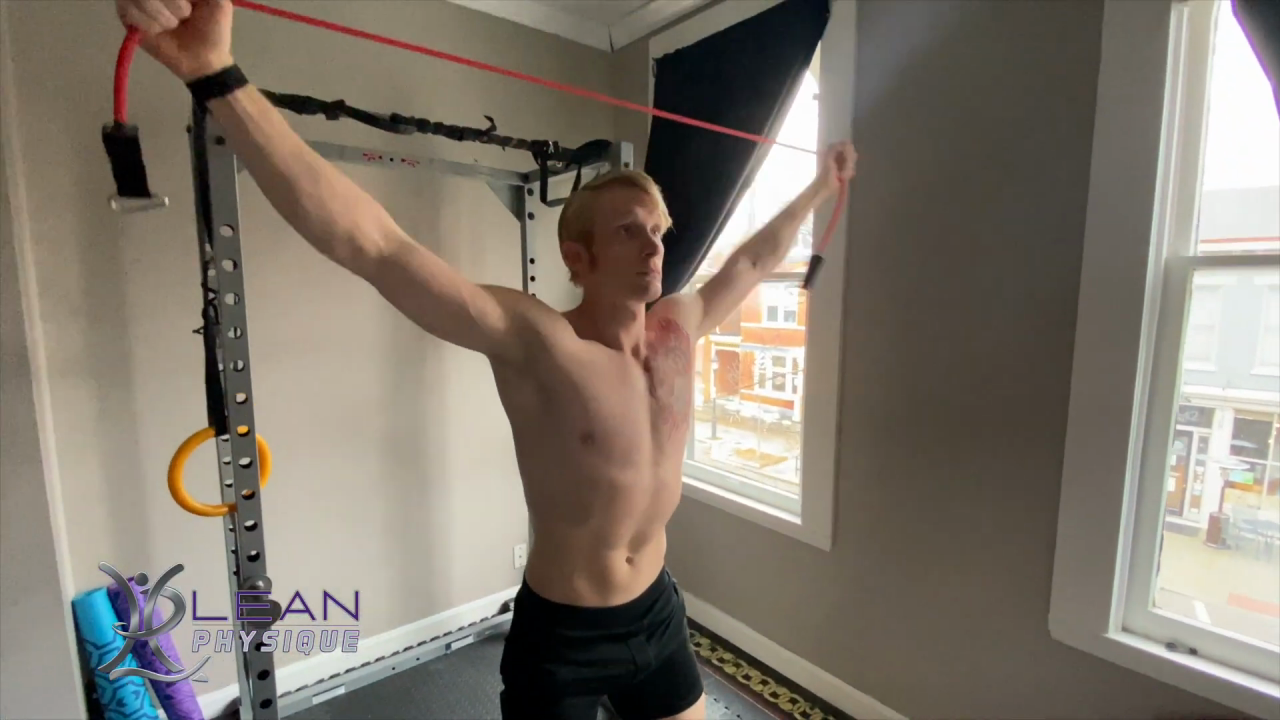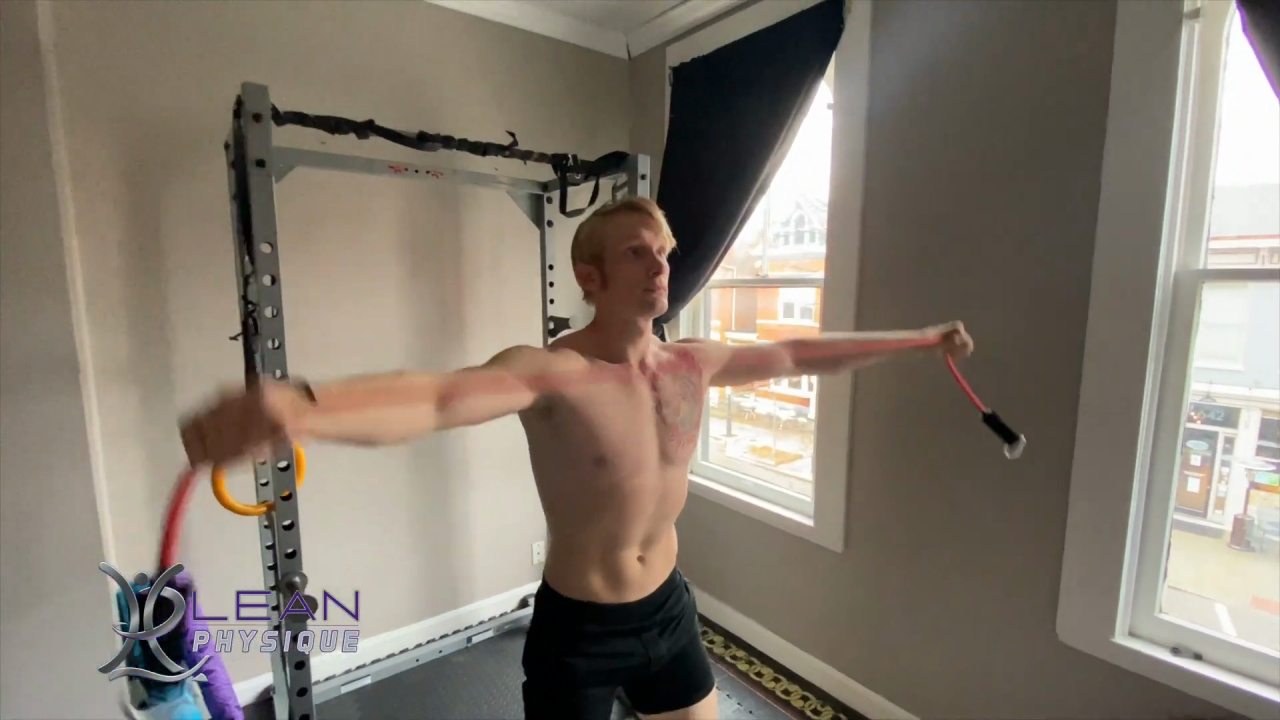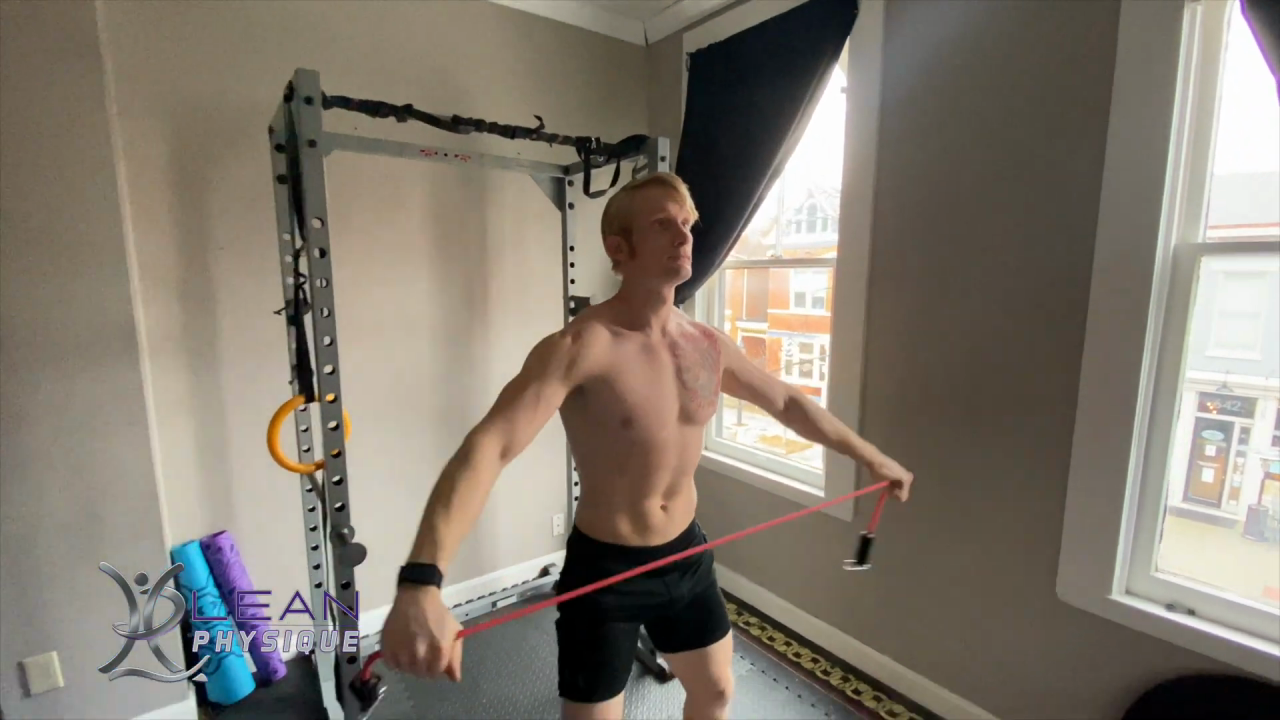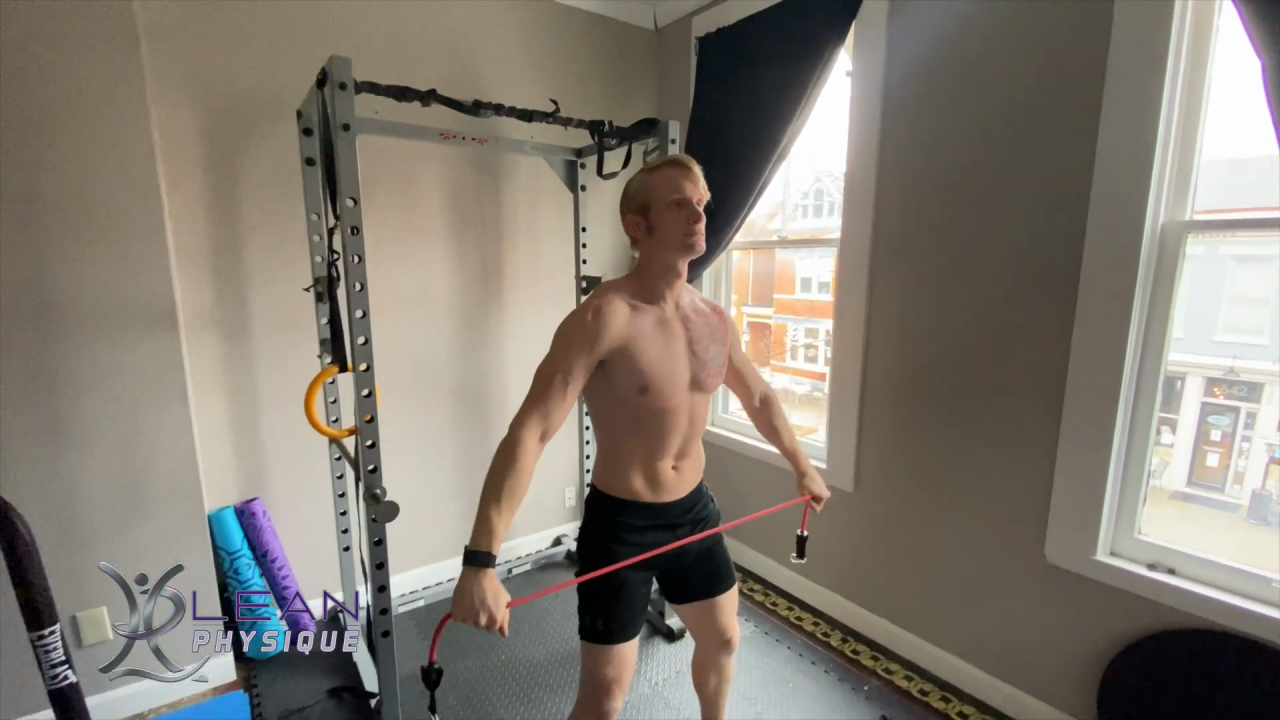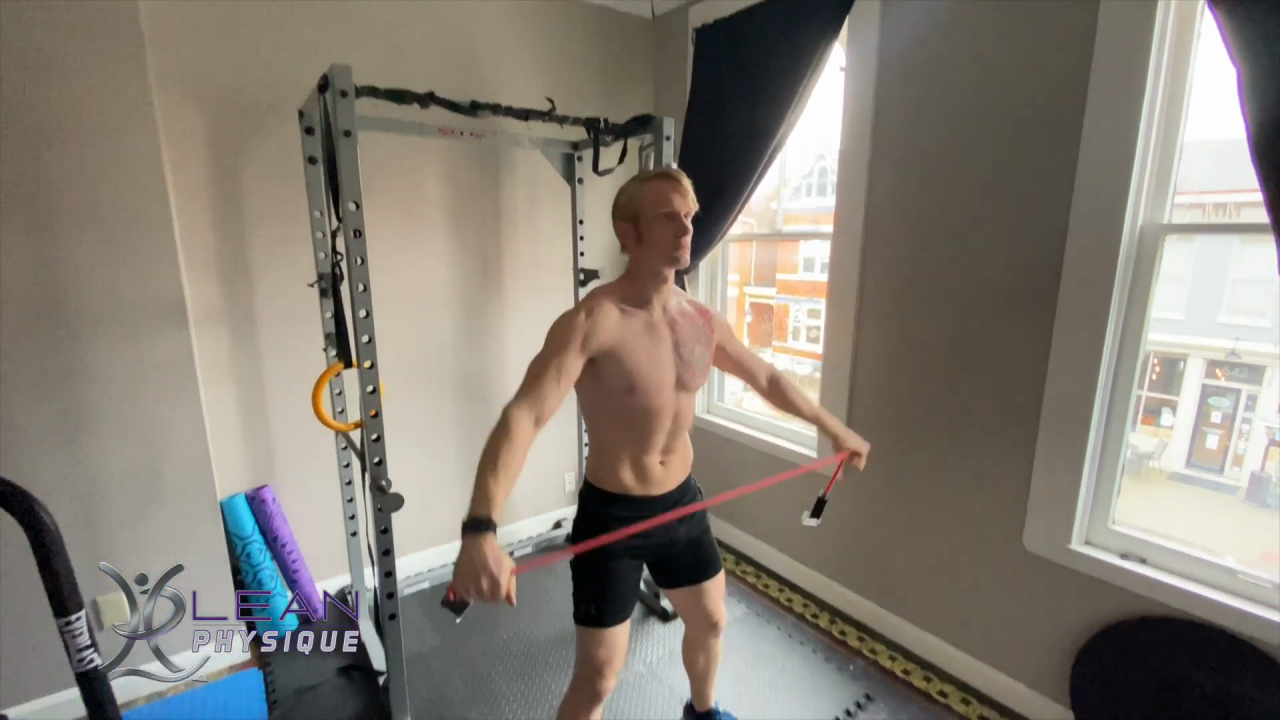
dt=0.4s
person 1, frame 1
left shoulder: (675, 329)
right shoulder: (535, 338)
left elbow: (749, 262)
left wrist: (820, 187)
left hip: (652, 613)
right hip: (557, 640)
person 1, frame 2
left shoulder: (692, 363)
right shoulder: (551, 372)
left elbow: (802, 354)
right elbow: (427, 398)
left wrist: (921, 340)
left hip: (664, 610)
right hip: (576, 632)
person 1, frame 3
left shoulder: (709, 344)
right shoulder: (579, 348)
left elbow: (788, 402)
right elbow: (487, 447)
left wrist: (870, 457)
right wrist: (421, 583)
left hip: (684, 557)
right hip: (604, 569)
person 1, frame 4
left shoulder: (715, 319)
right shoulder: (601, 319)
left elbow: (759, 398)
right elbow: (529, 434)
left wrist: (802, 467)
right wrist: (480, 563)
left hip: (693, 512)
right hip: (620, 524)
left knee: (722, 638)
person 1, frame 5
left shoulder: (701, 319)
right shoulder: (593, 321)
left elbow: (768, 378)
right elbow: (523, 417)
left wrist: (835, 430)
right wrist: (480, 528)
left hip: (682, 504)
right hip: (610, 517)
left knee: (710, 621)
